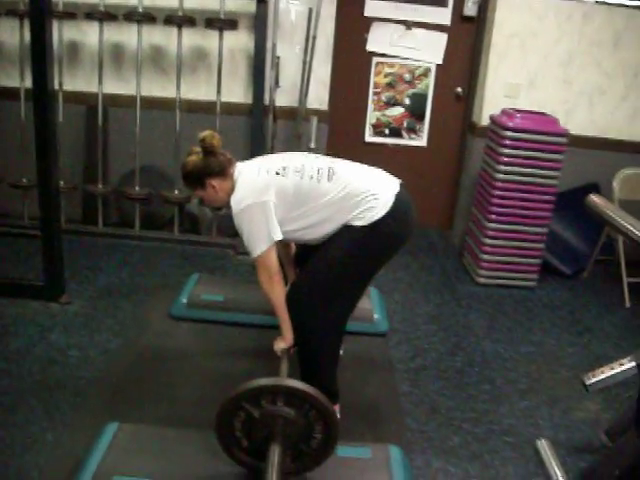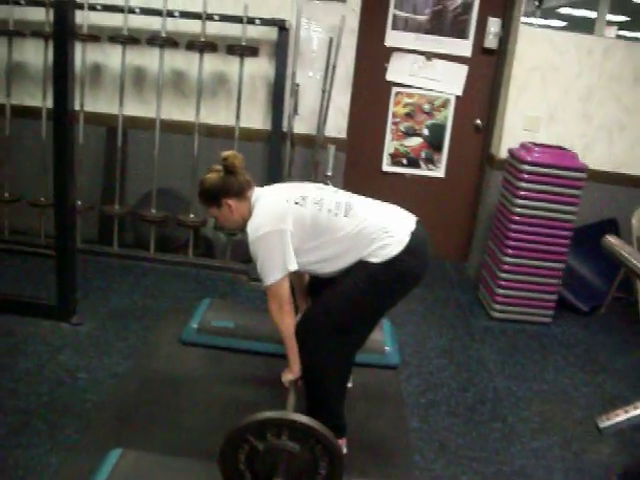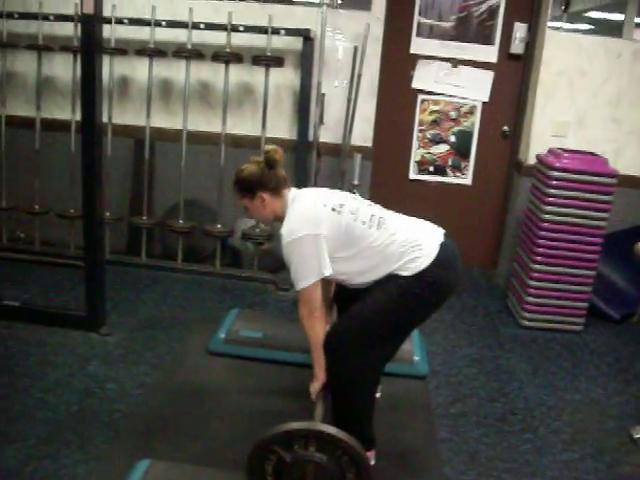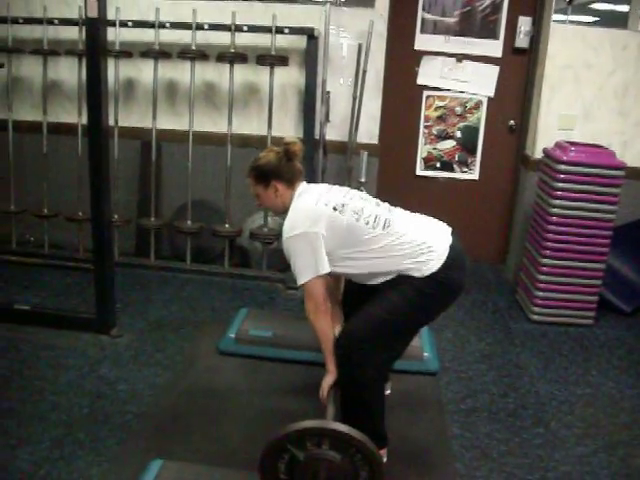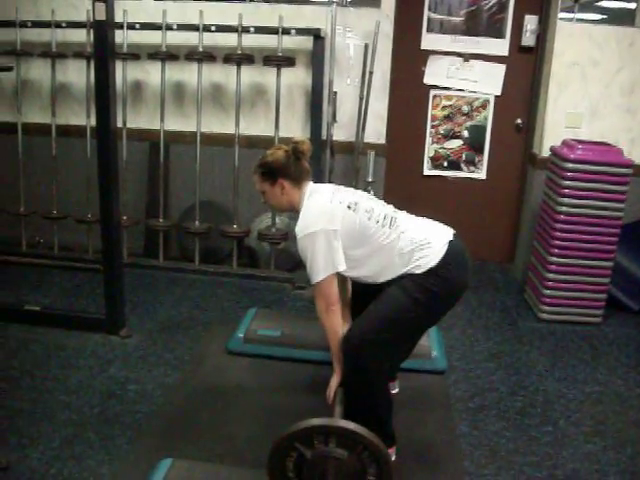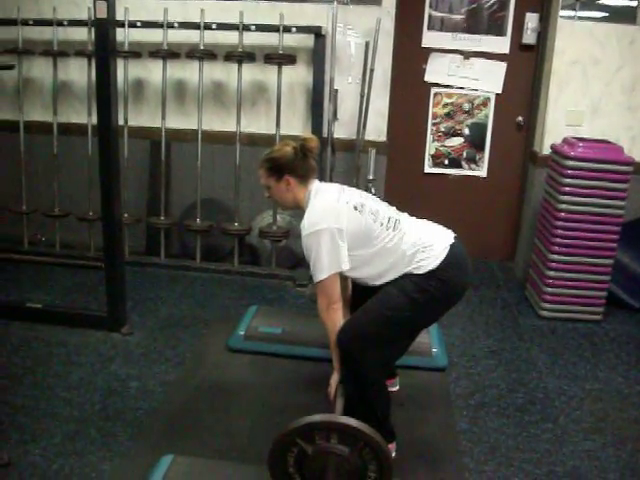
dt=0.3s
person 1, frame 1
left shoulder: (246, 200)
right shoulder: (255, 172)
left elbow: (270, 275)
right elbow: (282, 230)
left wrist: (287, 334)
right wrist: (293, 277)
left hip: (379, 219)
right hip: (384, 196)
left knee: (307, 299)
right knee: (308, 264)
right ankle: (325, 341)
person 1, frame 2
left shoulder: (263, 226)
right shoulder: (273, 199)
left elbow: (280, 304)
right elbow: (297, 262)
left wrist: (294, 365)
right wrist: (304, 308)
left hip: (396, 256)
right hip: (400, 231)
left knee: (316, 332)
right knee: (321, 294)
left ankle: (329, 434)
right ankle: (334, 371)
person 1, frame 3
left shoulder: (297, 229)
right shoulder: (307, 201)
left elbow: (311, 309)
right elbow: (326, 274)
left wrist: (320, 372)
right wrist: (328, 321)
left hip: (426, 272)
right hip: (429, 247)
left knee: (344, 345)
right knee: (349, 299)
left ankle: (357, 446)
right ankle: (365, 381)
person 1, frame 4
left shoulder: (298, 226)
right shoulder: (317, 196)
left elbow: (316, 304)
right elbow: (335, 270)
left wrist: (332, 367)
right wrist: (337, 321)
left hip: (435, 271)
right hip: (436, 243)
left knee: (355, 346)
right knee: (355, 296)
left ankle: (368, 444)
right ankle: (373, 377)
person 1, frame 5
left shoulder: (312, 223)
right shoulder: (324, 196)
left elbow: (328, 304)
right elbow: (340, 277)
left wrist: (339, 366)
right wrist: (346, 326)
left hip: (439, 271)
right hip: (436, 247)
left knee: (361, 346)
right knee: (362, 296)
left ankle: (377, 443)
right ankle: (382, 374)
person 1, frame 6
left shoulder: (317, 221)
right shoulder: (329, 195)
left elbow: (330, 302)
right elbow: (343, 276)
left wrist: (339, 365)
right wrist: (348, 319)
left hip: (439, 273)
right hip: (439, 249)
left knee: (356, 341)
right knee: (361, 297)
left ankle: (377, 439)
right ankle: (382, 373)
